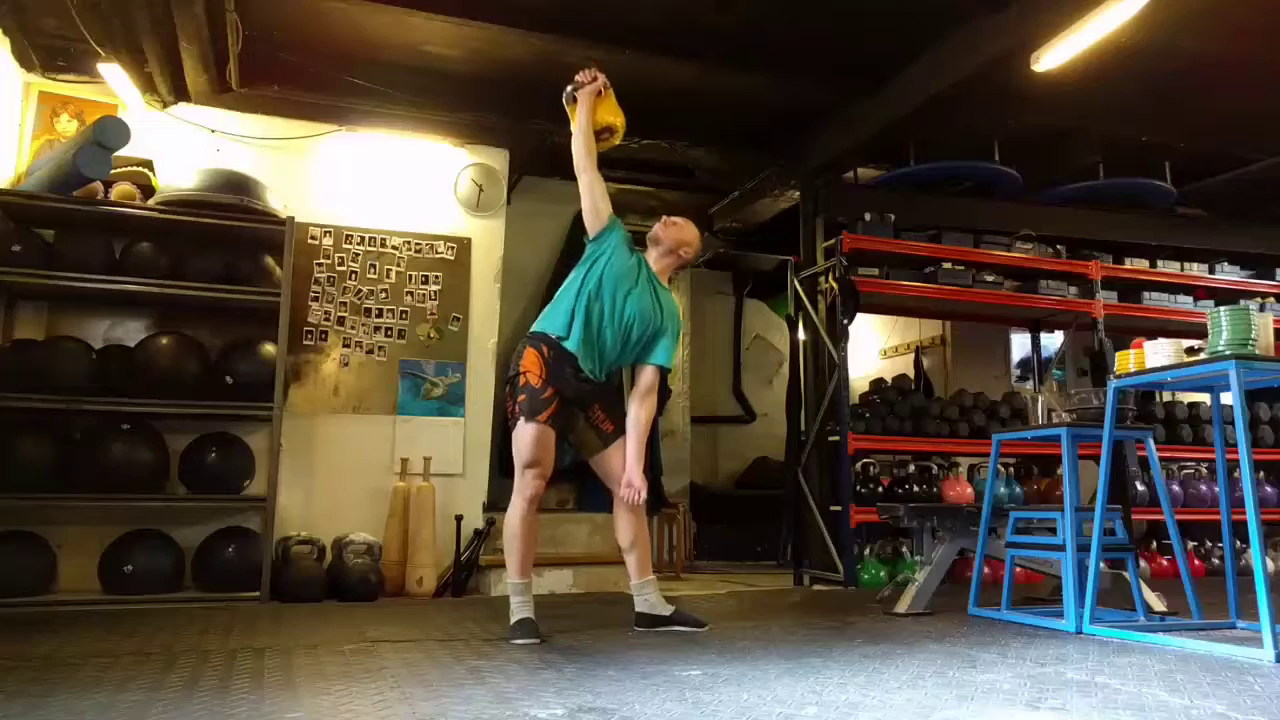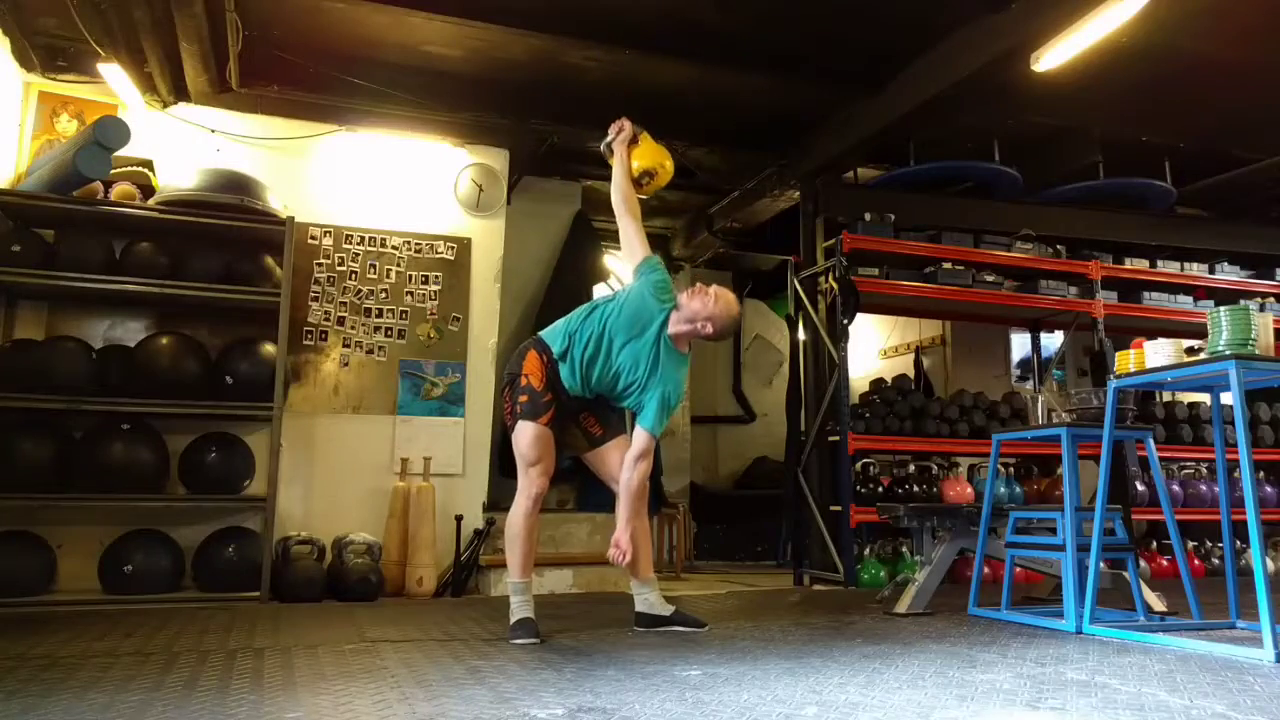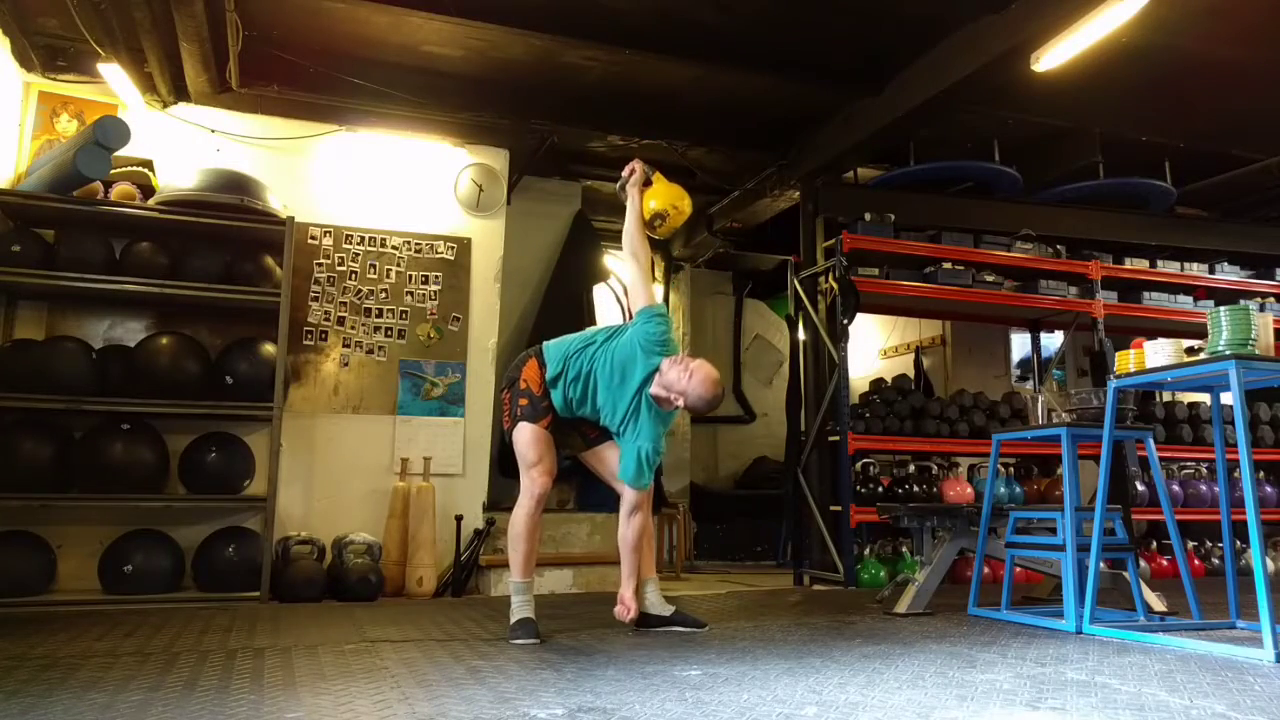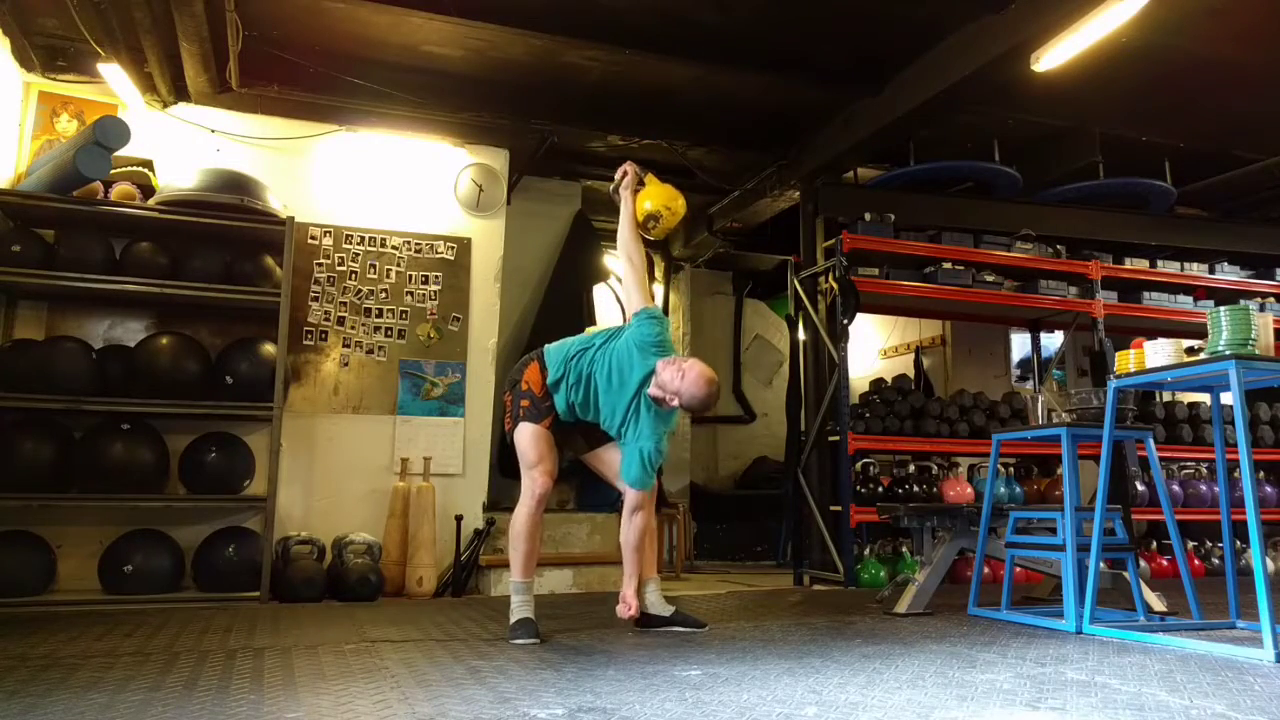
dt=0.7s
person 1, frame 1
left shoulder: (667, 317)
right shoulder: (615, 246)
left elbow: (644, 393)
right elbow: (586, 168)
left wrist: (636, 461)
right wrist: (586, 100)
left hip: (592, 385)
right hip: (543, 360)
left knee: (631, 488)
right knee: (531, 484)
left ankle: (649, 605)
right ankle: (520, 610)
person 1, frame 2
left shoulder: (670, 378)
right shoulder: (656, 291)
left elbow: (639, 455)
right elbow: (626, 215)
left wrist: (625, 527)
right wrist: (621, 149)
left hip: (584, 398)
right hip: (541, 366)
left knee: (635, 485)
right knee: (534, 486)
left ankle: (649, 604)
right ankle: (520, 610)
person 1, frame 3
left shoulder: (648, 432)
right shoulder: (655, 339)
left elbow: (633, 509)
right elbow: (636, 263)
left wrist: (628, 587)
right wrist: (634, 193)
left hip: (580, 409)
right hip: (537, 377)
left knee: (639, 488)
right knee: (537, 484)
left ankle: (650, 601)
right ankle: (521, 609)
person 1, frame 4
left shoulder: (649, 434)
right shoulder: (653, 342)
left elbow: (635, 509)
right elbow: (632, 263)
left wrist: (631, 586)
right wrist: (627, 195)
left hip: (580, 412)
right hip: (539, 379)
left knee: (643, 489)
right knee: (539, 485)
left ankle: (650, 601)
right ankle: (521, 609)
